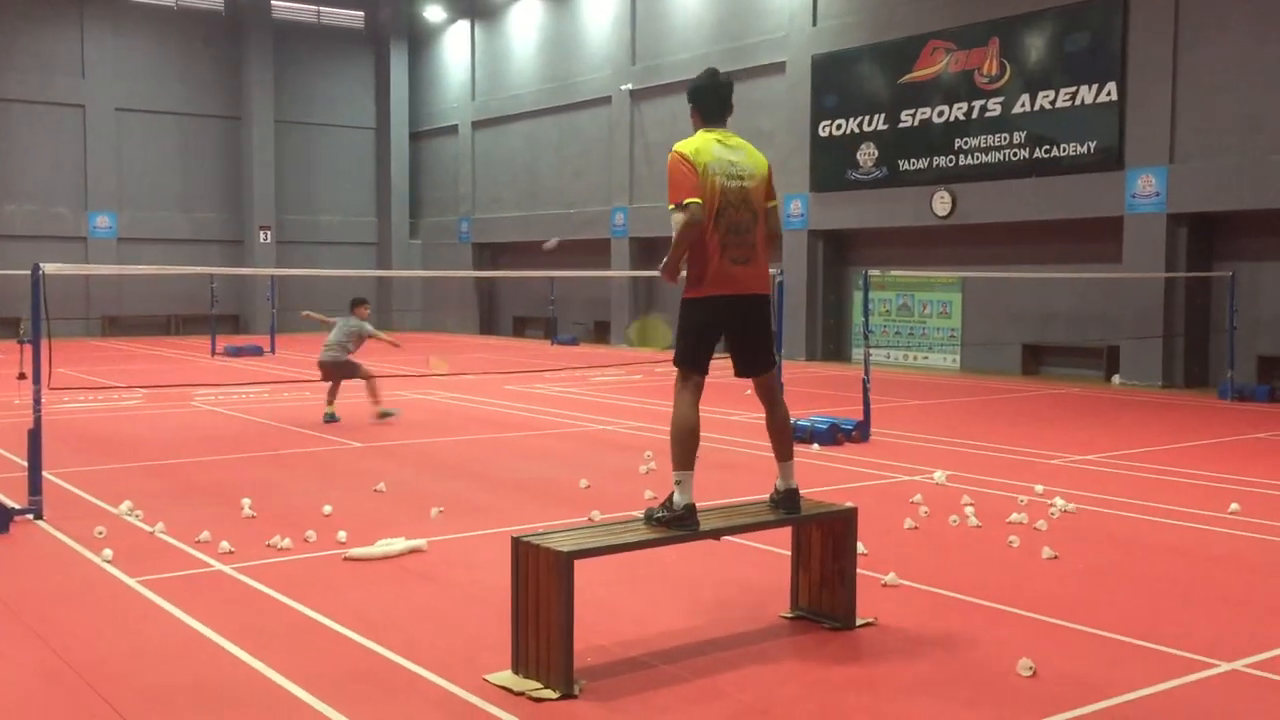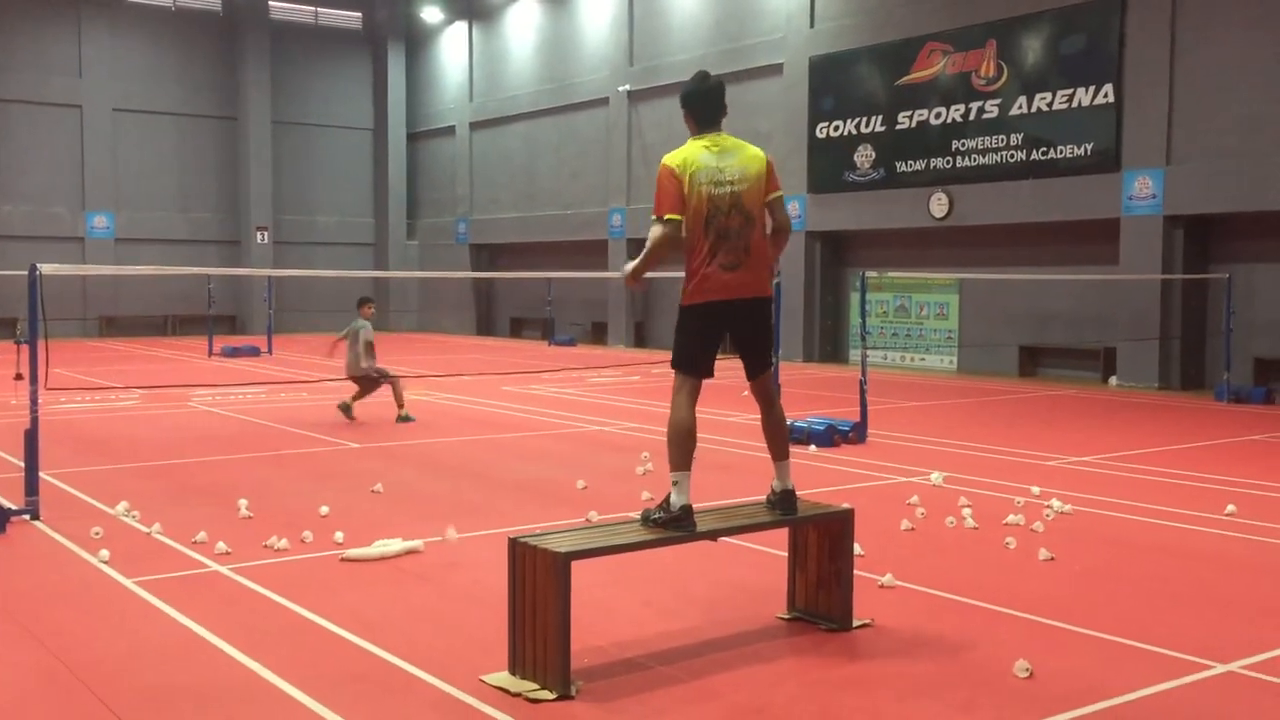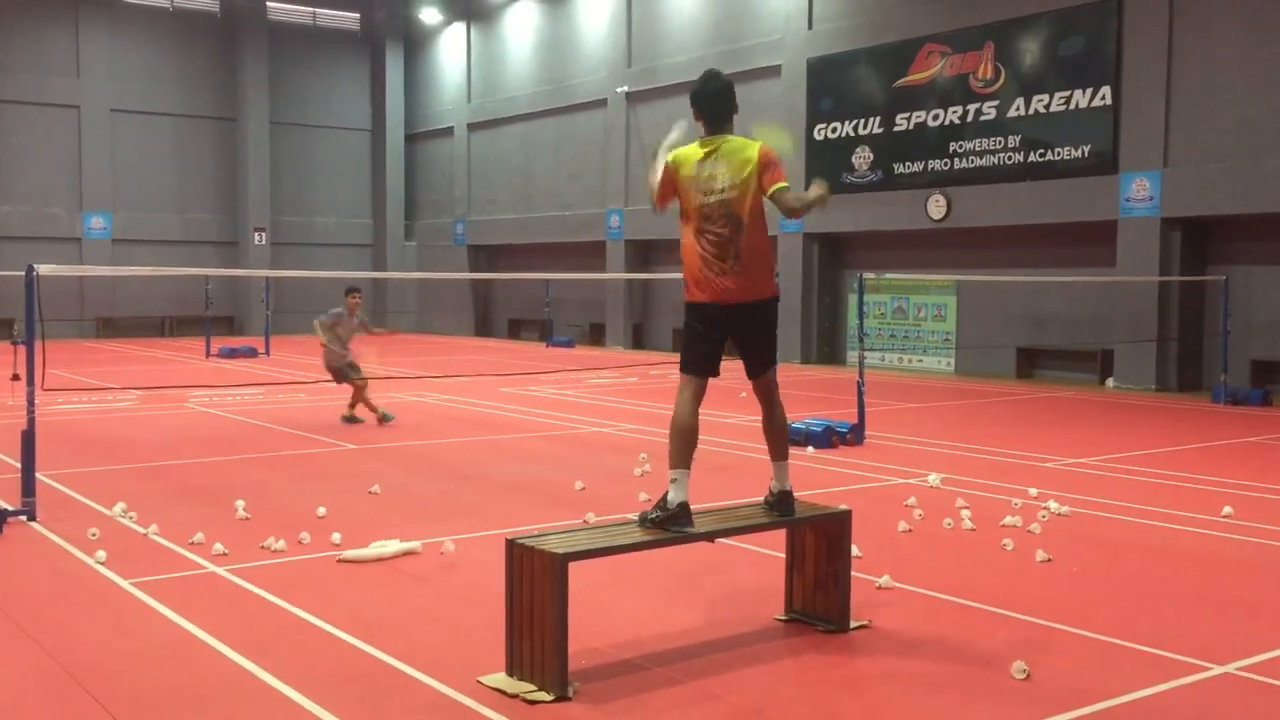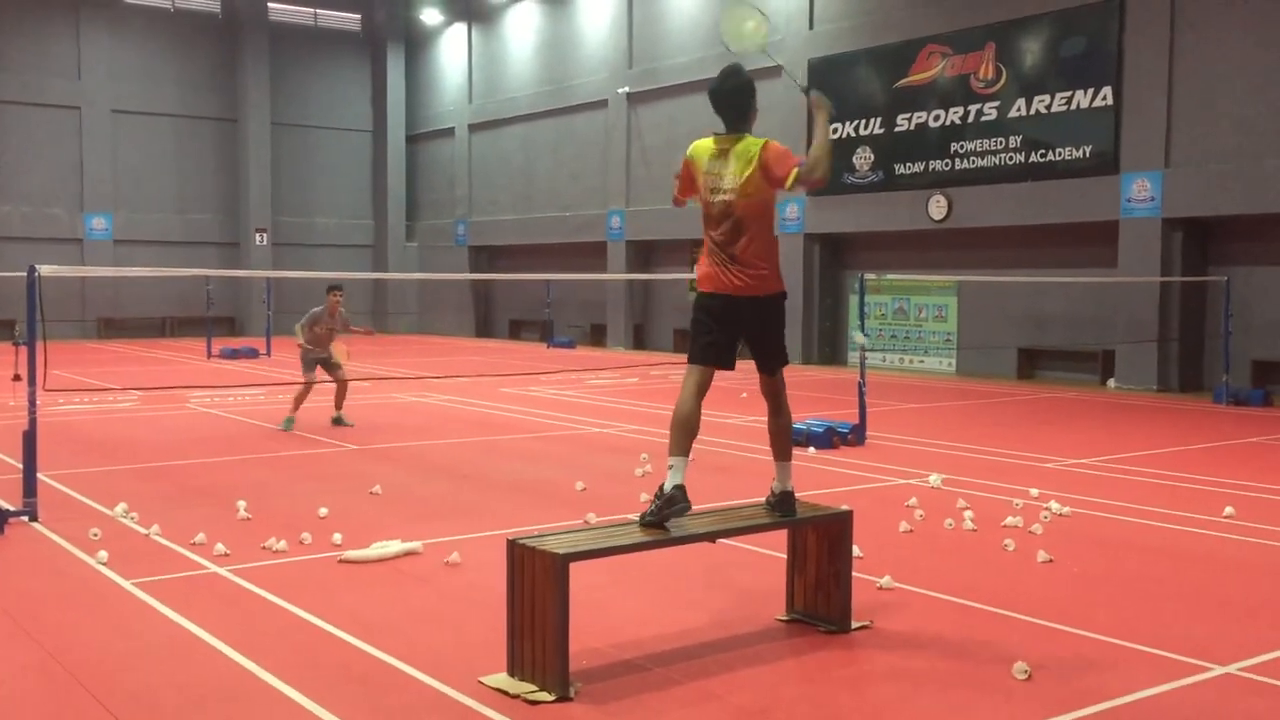
dt=0.2s
person 1, frame 1
left shoulder: (686, 152)
right shoulder: (756, 157)
left elbow: (690, 219)
right elbow: (774, 231)
left wrist: (672, 262)
left hip: (708, 290)
right hip: (755, 290)
left knee: (687, 388)
right knee: (769, 390)
left ankle: (682, 501)
right ankle: (787, 488)
person 1, frame 2
left shoulder: (676, 163)
right shoulder: (756, 157)
left elbow: (669, 234)
right elbow: (782, 224)
left wrist: (638, 267)
left hip: (704, 294)
right hip: (755, 293)
left knee: (685, 391)
right knee: (766, 390)
left ankle: (678, 502)
right ankle: (784, 489)
person 1, frame 3
left shoulder: (680, 160)
right shoulder: (758, 154)
left elbow: (658, 198)
right elbow: (791, 207)
right wrist: (817, 194)
left hip: (705, 298)
right hip: (756, 295)
left knee: (689, 393)
right knee: (767, 391)
left ankle: (677, 500)
right ankle: (781, 491)
person 1, frame 4
left shoulder: (698, 152)
right shoulder: (764, 152)
left elbow: (679, 198)
right elbow: (813, 176)
right wrist: (821, 118)
left hip: (714, 291)
right hip: (761, 292)
left knee: (694, 384)
right knee: (774, 389)
left ankle: (674, 486)
right ankle: (783, 490)
